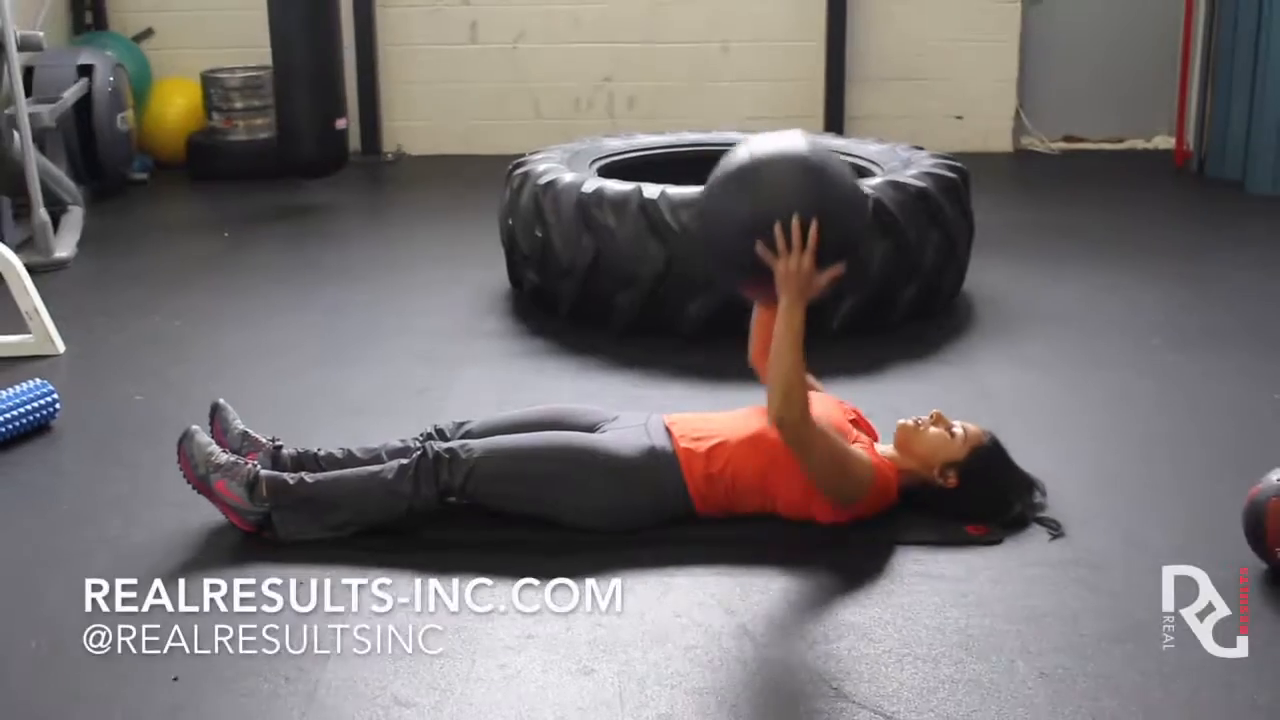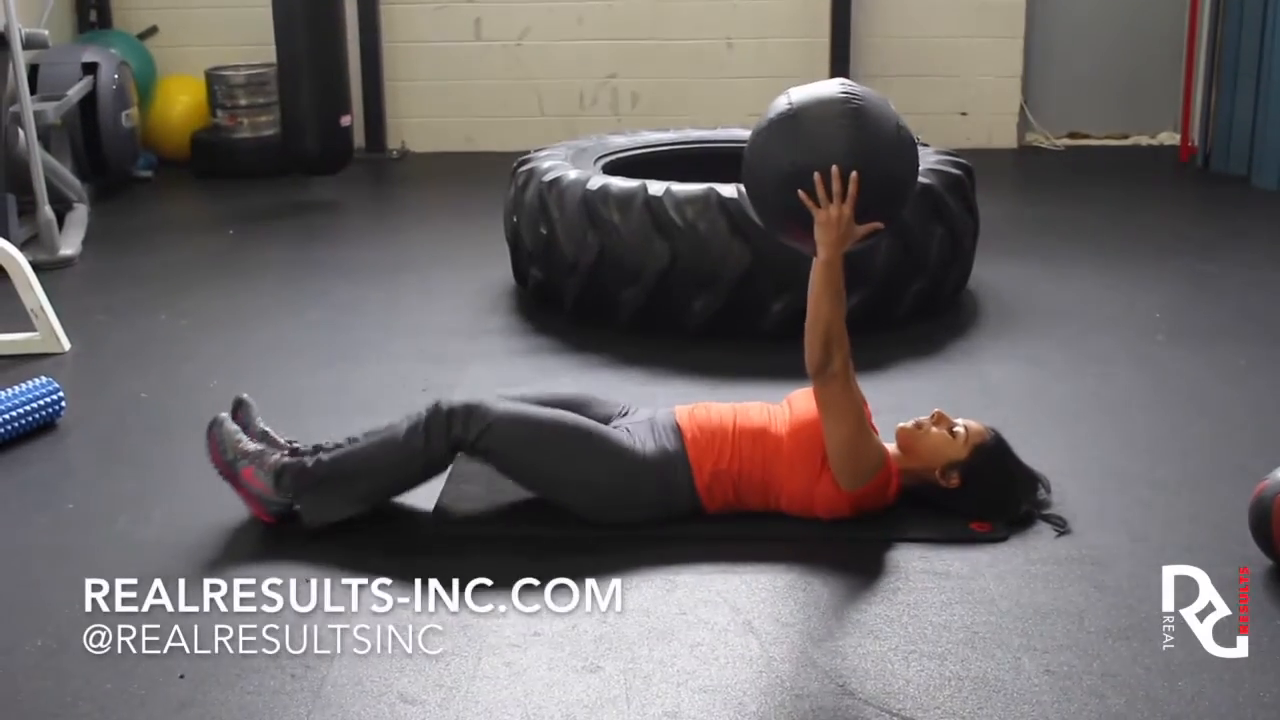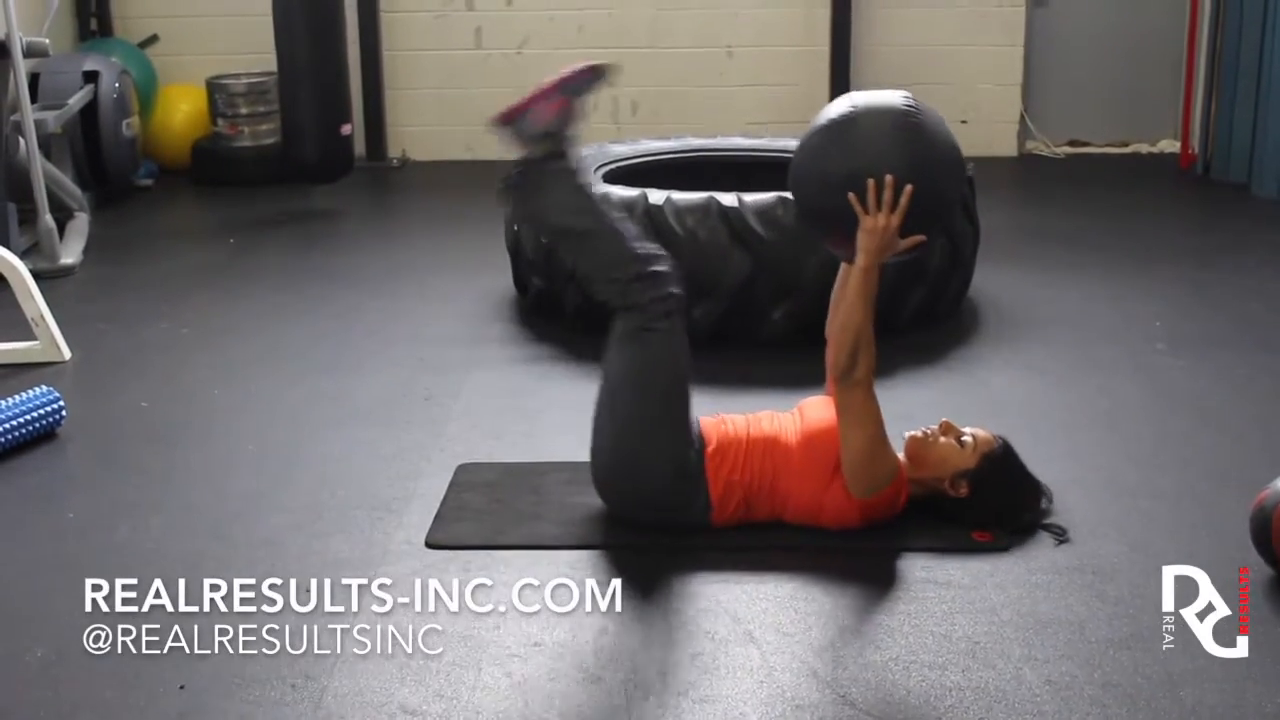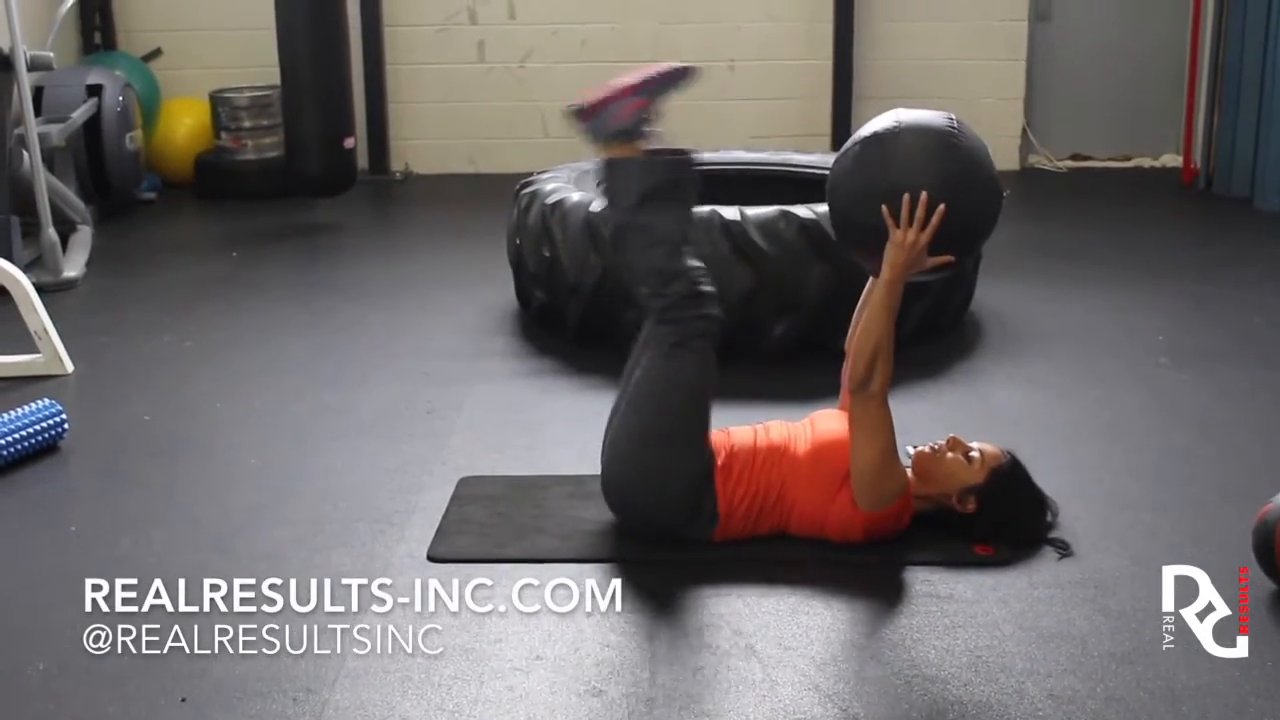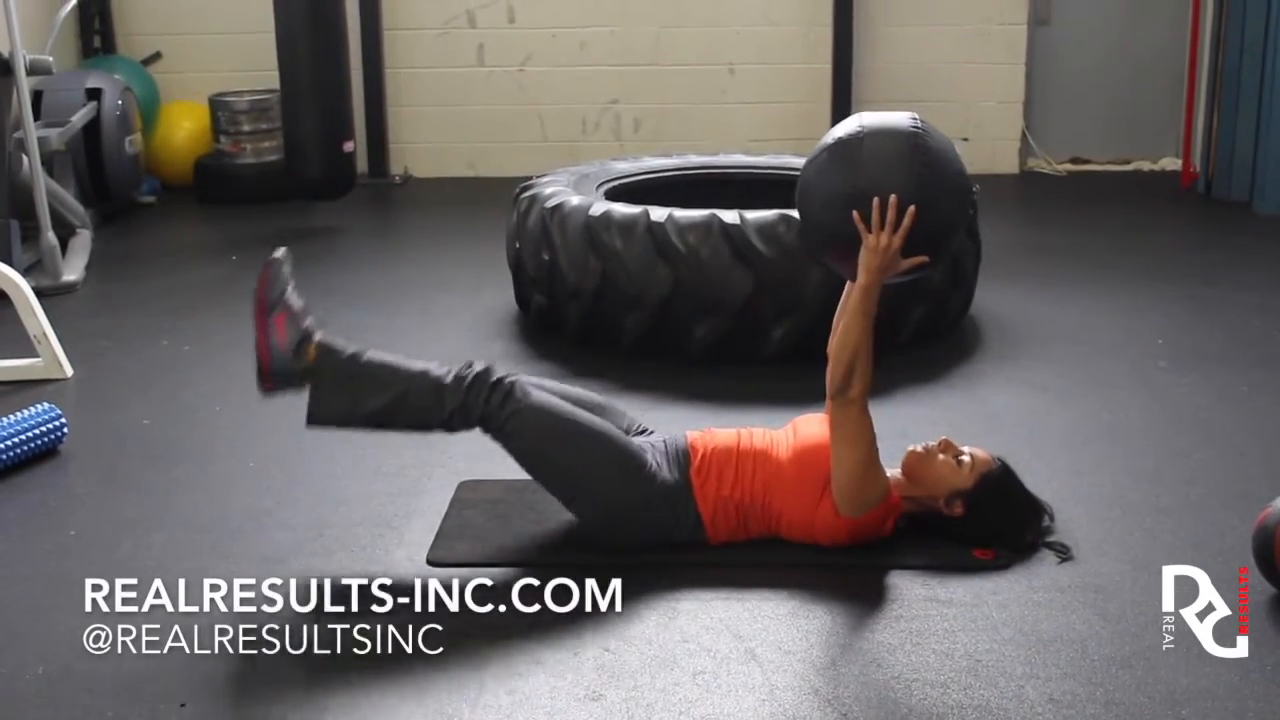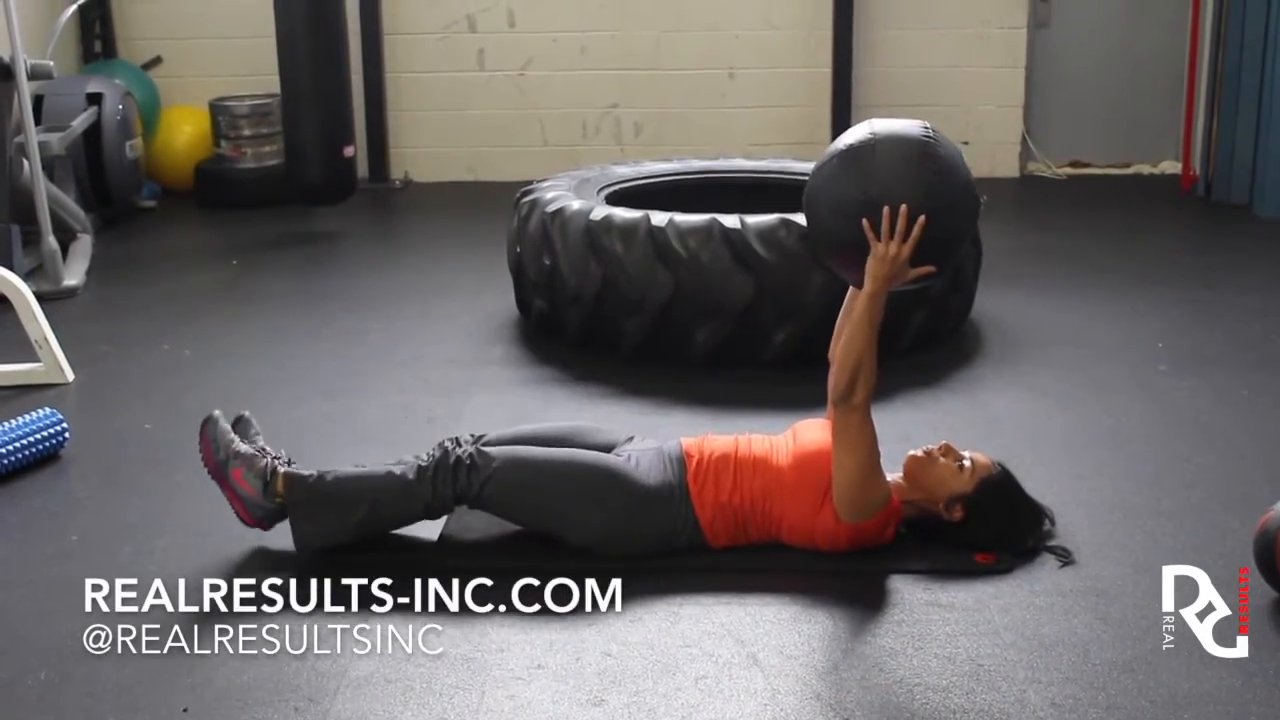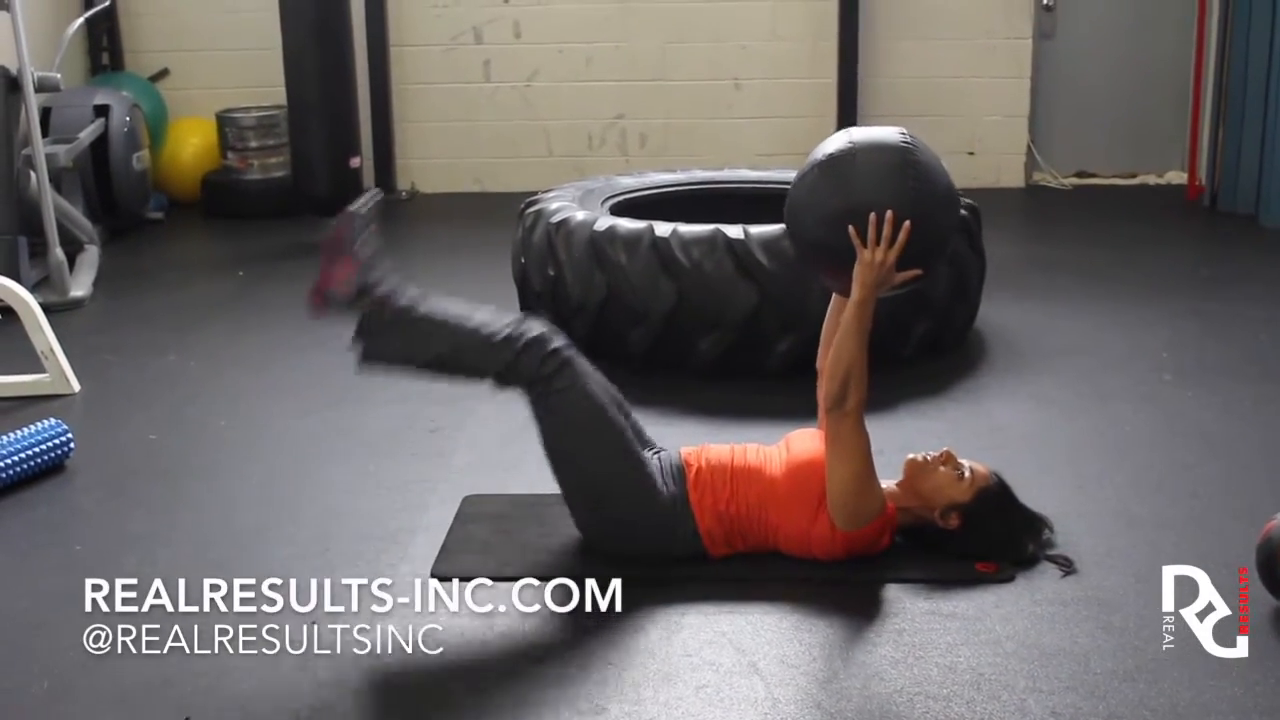
dt=0.7s
person 1, frame 1
left shoulder: (866, 485)
right shoulder: (857, 434)
left elbow: (785, 415)
right elbow: (763, 364)
left wrist: (794, 298)
right wrist: (773, 282)
left hip: (646, 483)
right hip: (650, 438)
left knee: (445, 475)
right knee: (451, 437)
left ankle: (264, 502)
right ankle: (278, 463)
person 1, frame 2
left shoulder: (867, 477)
right shoulder: (868, 442)
left elbow: (826, 366)
right elbow: (833, 368)
left wrist: (830, 253)
right wrist: (832, 244)
left hip: (647, 479)
right hip: (655, 432)
left knee: (461, 420)
right knee: (472, 415)
left ankle: (292, 489)
right ankle: (305, 463)
person 1, frame 3
left shoulder: (879, 487)
right shoulder: (881, 468)
left elbow: (850, 374)
right elbow: (844, 360)
left wrist: (869, 259)
right wrist: (858, 244)
left hip: (662, 488)
right hip: (678, 460)
left knee: (648, 295)
right knee: (638, 290)
left ankle: (541, 156)
right ankle: (540, 165)
person 1, frame 4
left shoulder: (884, 505)
right shoulder: (882, 482)
left elbow: (865, 387)
right elbow: (860, 369)
left wrist: (893, 276)
right wrist: (884, 270)
left hip: (653, 490)
right hip: (659, 477)
left knee: (684, 312)
right knee: (677, 306)
left ankle: (627, 144)
right ankle: (625, 146)
person 1, frame 5
left shoulder: (869, 510)
right shoulder: (880, 484)
left elbow: (843, 391)
right elbow: (846, 385)
left wrist: (869, 281)
right wrist: (866, 275)
left hip: (654, 501)
right hip: (666, 461)
left knee: (488, 391)
right knee: (503, 388)
left ankle: (307, 359)
right ankle: (314, 362)
person 1, frame 6
left shoulder: (869, 513)
right shoulder: (878, 486)
left elbow: (850, 397)
right elbow: (842, 369)
left wrist: (877, 287)
right wrist: (865, 277)
left hip: (650, 509)
right hip: (658, 464)
left knee: (461, 473)
right knee: (472, 448)
left ankle: (280, 495)
right ankle: (288, 481)
person 1, frame 7
left shoulder: (862, 521)
right shoulder: (879, 503)
left elbow: (842, 405)
right elbow: (833, 391)
left wrist: (864, 290)
right wrist: (853, 289)
left hip: (653, 520)
right hip: (663, 476)
left knee: (540, 355)
right knee: (539, 350)
left ankle: (367, 295)
right ankle: (372, 288)
